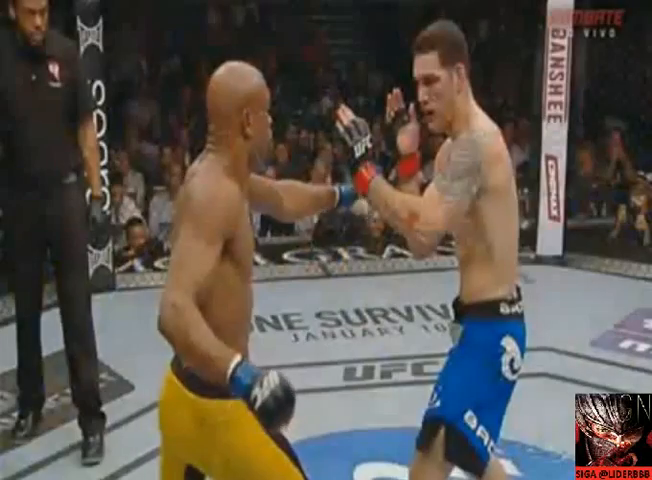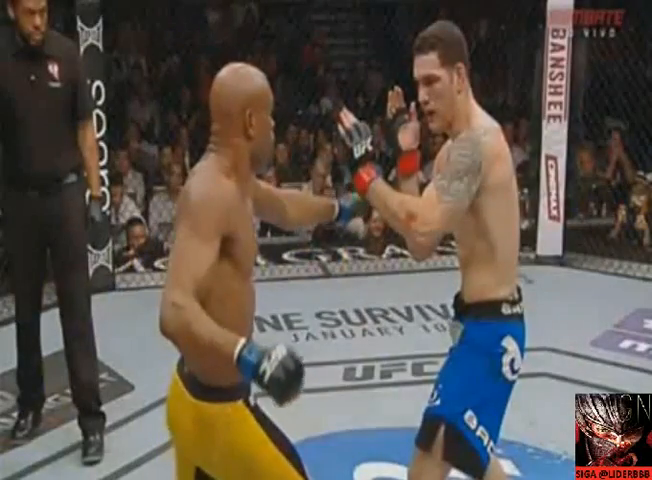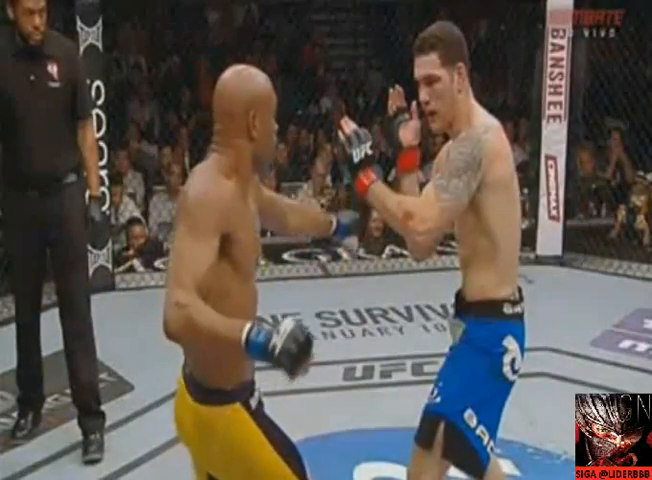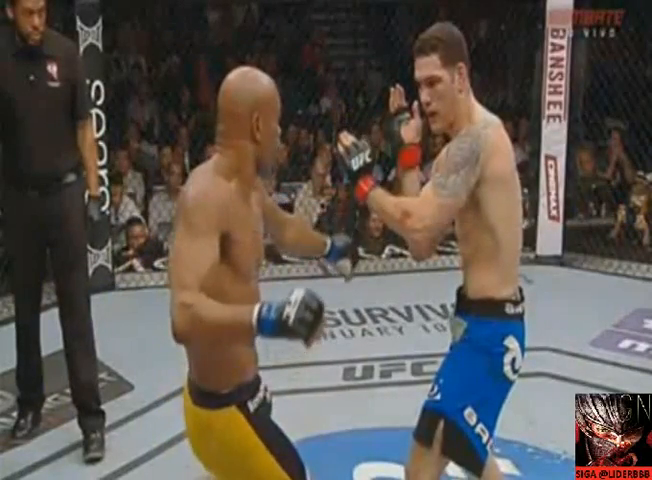
dt=0.4s
person 1, frame 1
left shoulder: (66, 53)
left elbow: (85, 128)
left wrist: (95, 191)
left hip: (65, 192)
left knee: (77, 308)
left ankle: (91, 417)
person 1, frame 2
left shoulder: (66, 53)
left elbow: (85, 127)
left wrist: (95, 192)
left hip: (65, 192)
left knee: (76, 308)
left ankle: (90, 417)
person 1, frame 3
left shoulder: (66, 52)
left elbow: (84, 127)
left wrist: (94, 192)
left hip: (64, 192)
left knee: (76, 308)
left ankle: (91, 416)
person 1, frame 4
left shoulder: (66, 52)
left elbow: (84, 126)
left wrist: (94, 191)
left hip: (64, 191)
left knee: (76, 307)
left ankle: (90, 415)
person 2, frame 1
left shoulder: (477, 142)
right shoulder: (453, 147)
left elbow: (424, 227)
right elbow: (422, 244)
left wrist: (364, 169)
right wrist: (407, 159)
left hip: (490, 329)
right hip: (488, 323)
person 2, frame 2
left shoulder: (477, 141)
right shoulder: (453, 149)
left elbow: (423, 228)
right elbow: (421, 246)
left wrist: (364, 170)
right wrist: (407, 158)
left hip: (490, 329)
right hip: (485, 322)
person 2, frame 3
left shoulder: (478, 140)
right shoulder: (454, 149)
left elbow: (422, 227)
right elbow: (420, 246)
left wrist: (364, 173)
right wrist: (407, 155)
left hip: (489, 328)
right hip: (484, 321)
person 2, frame 4
left shoulder: (478, 137)
right shoulder: (455, 150)
left elbow: (419, 223)
right elbow: (422, 245)
left wrist: (363, 181)
right wrist: (409, 153)
left hip: (489, 328)
right hip: (485, 321)
person 3, frame 1
left shoulder: (222, 175)
right shoulder: (213, 192)
left elbow: (283, 200)
right elbow: (174, 313)
left wrist: (341, 194)
right wrist: (242, 375)
right hip: (213, 406)
person 3, frame 2
left shoulder: (235, 180)
right shoulder: (210, 192)
left elbow: (285, 208)
right elbow: (175, 312)
left wrist: (338, 208)
right wrist: (249, 356)
right hip: (217, 407)
person 3, frame 3
left shoulder: (242, 183)
right shoulder: (208, 193)
left elbow: (284, 215)
right elbow: (178, 313)
left wrist: (335, 224)
right wrist: (256, 339)
right hip: (220, 406)
person 3, frame 4
left shoulder: (247, 186)
right shoulder: (206, 195)
left elbow: (282, 228)
right elbow: (184, 315)
left wrist: (331, 247)
right wrist: (266, 318)
left hip: (238, 392)
right hip: (223, 407)
